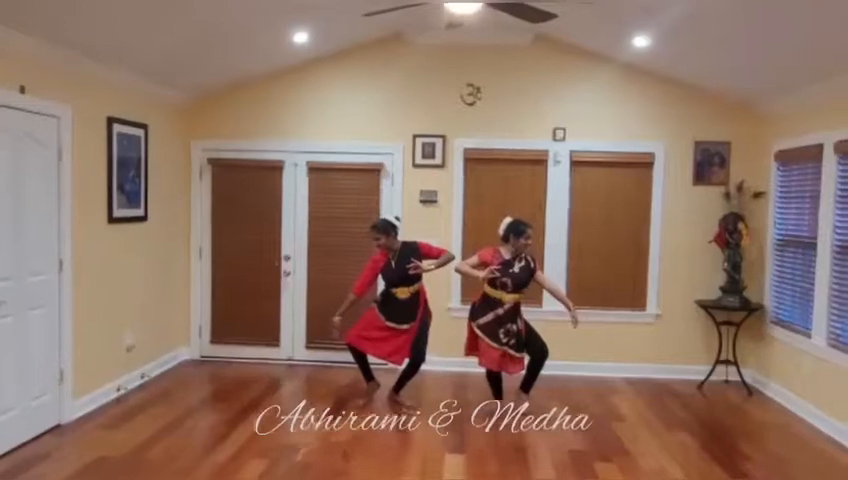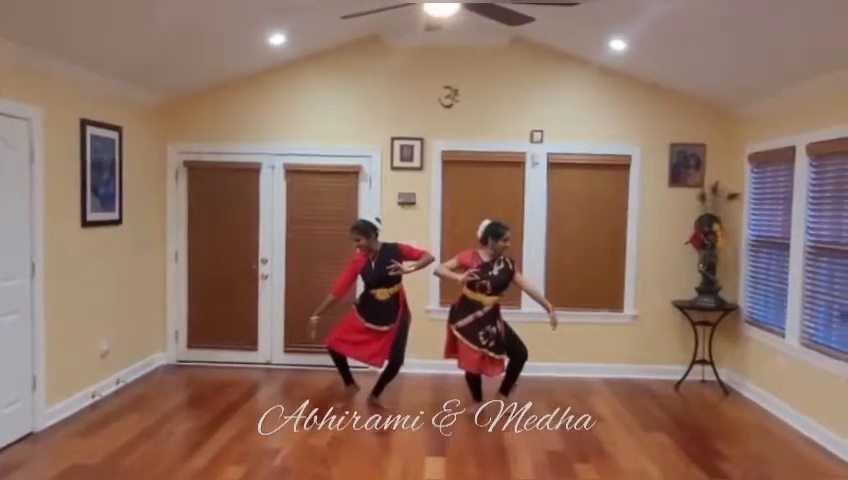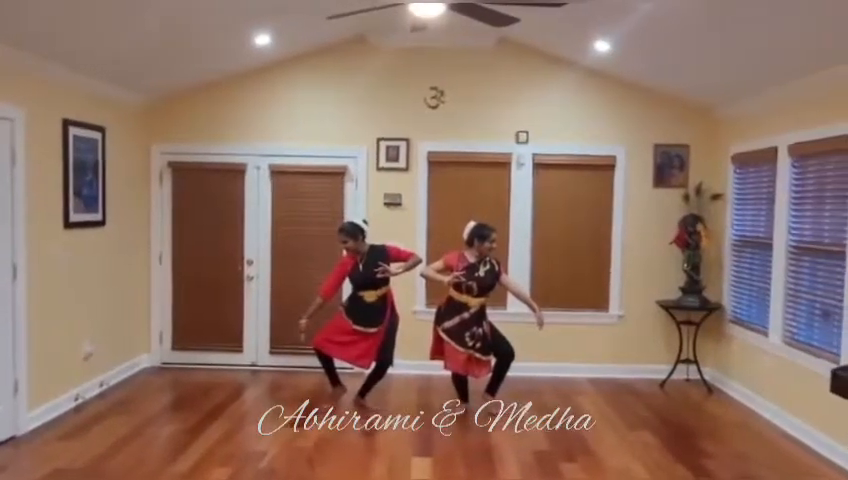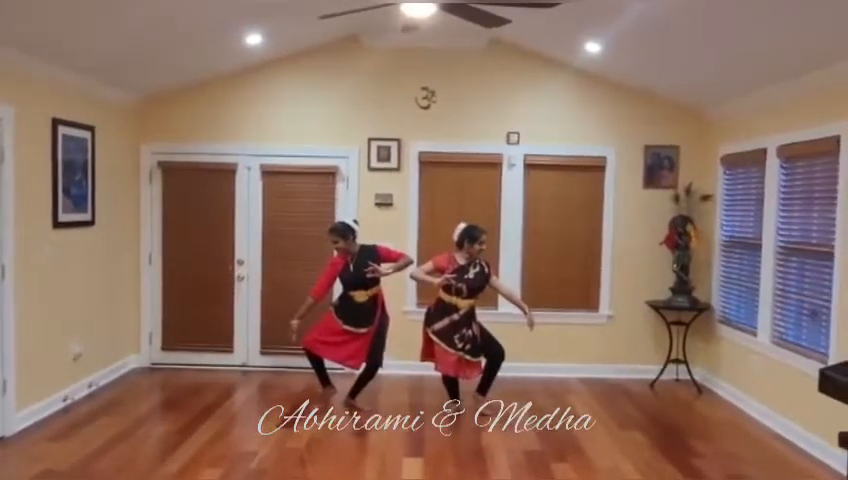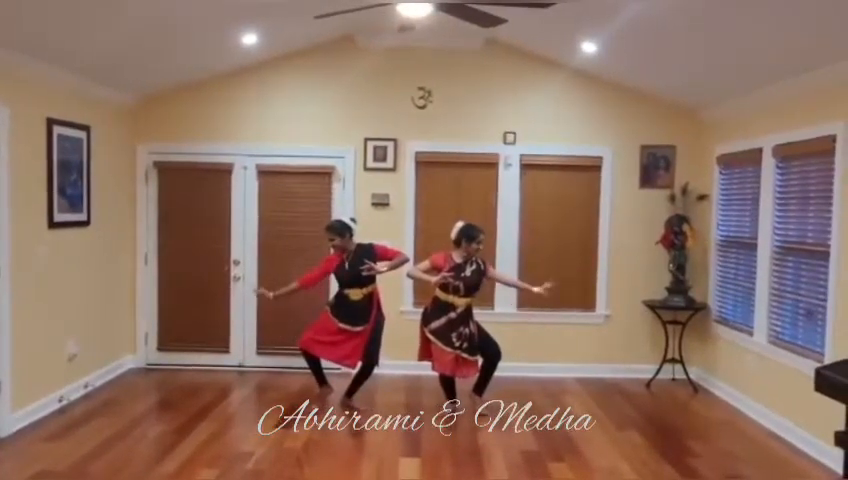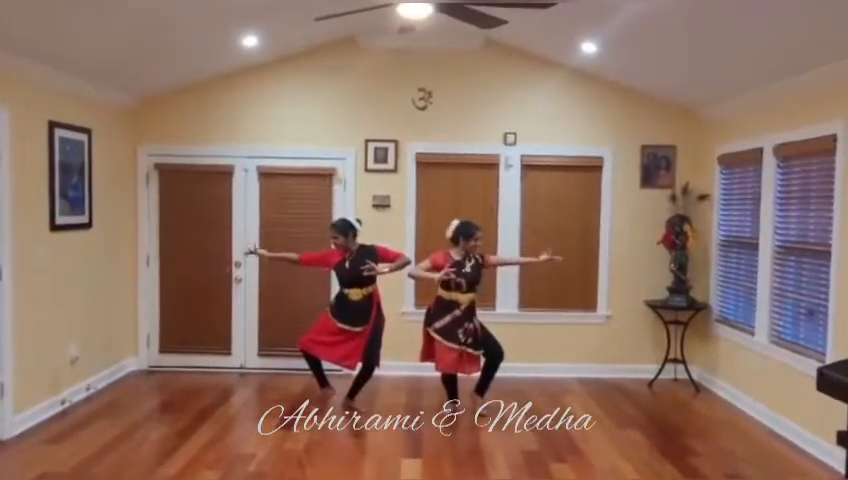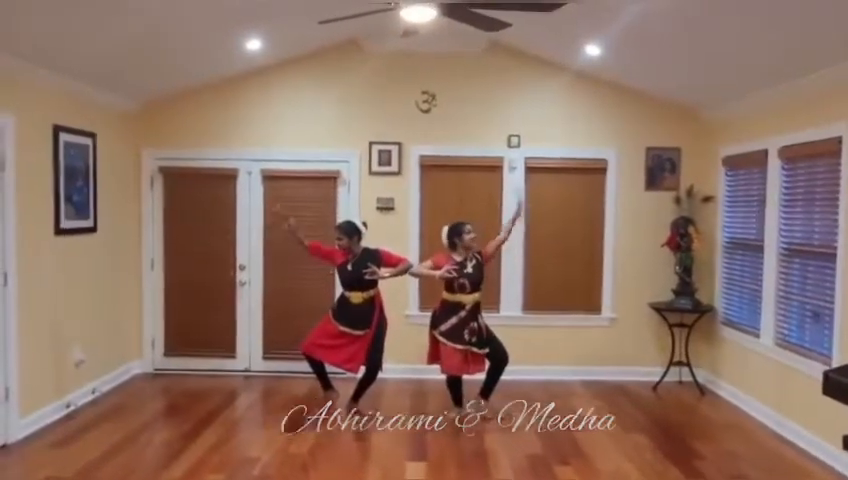
dt=0.7s
person 1, frame 1
left shoulder: (527, 262)
right shoulder: (491, 254)
left elbow: (548, 285)
right elbow: (460, 266)
left wrist: (569, 306)
right wrist: (480, 274)
left hip: (512, 316)
right hip: (488, 314)
left knee: (540, 351)
right knee: (492, 359)
left ankle: (524, 392)
right ankle: (497, 400)
person 1, frame 2
left shoulder: (506, 264)
right shoulder: (470, 257)
left elbow: (527, 287)
right elbow: (438, 269)
left wrist: (549, 308)
right wrist: (459, 277)
left hip: (491, 318)
right hip: (467, 316)
left knee: (520, 353)
right knee: (472, 362)
left ankle: (503, 394)
right ankle: (477, 401)
person 1, frame 3
left shoulder: (492, 265)
right shoulder: (456, 259)
left elbow: (513, 287)
right elbow: (425, 271)
left wrist: (535, 308)
right wrist: (445, 279)
left hip: (477, 319)
right hip: (453, 318)
left knee: (506, 353)
right knee: (458, 363)
left ankle: (489, 394)
right ankle: (464, 402)
person 1, frame 4
left shoulder: (482, 267)
right shoulder: (446, 261)
left elbow: (503, 289)
right elbow: (415, 273)
left wrist: (525, 310)
right wrist: (436, 281)
left hip: (466, 321)
right hip: (443, 320)
left knee: (497, 353)
right knee: (449, 365)
left ankle: (480, 394)
right ankle: (455, 404)
person 1, frame 5
left shoulder: (478, 265)
right shoulder: (443, 259)
left elbow: (503, 278)
right elbow: (411, 271)
left wrist: (532, 289)
right wrist: (433, 279)
left hip: (464, 319)
right hip: (440, 318)
left knee: (493, 353)
right knee: (446, 364)
left ankle: (477, 394)
right ankle: (452, 404)
person 1, frame 6
left shoulder: (478, 260)
right shoulder: (442, 257)
left elbow: (507, 261)
right elbow: (413, 272)
left wrist: (537, 259)
right wrist: (435, 276)
left hip: (467, 317)
right hip: (444, 317)
left knee: (496, 354)
right knee: (448, 363)
left ankle: (478, 394)
right ankle: (453, 403)
person 1, frame 7
left shoulder: (479, 257)
right shoulder: (443, 260)
left elbow: (502, 237)
right elbow: (413, 270)
left wrist: (516, 215)
right wrist: (437, 274)
left hip: (473, 318)
right hip: (449, 319)
left knee: (500, 357)
right knee: (453, 366)
left ankle: (483, 398)
right ankle: (459, 406)
person 2, frame 1
left shoulder: (415, 249)
right shoulder: (378, 260)
left elbow: (449, 255)
right elbow: (358, 289)
left wrist: (430, 267)
right wrist: (338, 315)
left hip: (414, 311)
right hip: (387, 309)
left knee: (417, 358)
right knee: (354, 340)
left ankle: (394, 394)
right ankle: (371, 383)
person 2, frame 2
left shoulder: (395, 250)
right shoulder: (358, 260)
left elbow: (429, 257)
right elbow: (338, 289)
left wrist: (410, 269)
right wrist: (316, 315)
left hip: (394, 313)
right hip: (366, 310)
left knee: (396, 360)
right knee: (334, 343)
left ankle: (374, 396)
right ankle: (350, 385)
person 2, frame 3
left shoulder: (383, 252)
right shoulder: (346, 262)
left elbow: (416, 258)
right elbow: (326, 292)
left wrist: (398, 270)
right wrist: (305, 318)
left hip: (382, 314)
right hip: (354, 312)
left knee: (384, 361)
right knee: (321, 344)
left ankle: (360, 397)
right ankle: (337, 387)
person 2, frame 4
left shoulder: (374, 252)
right shoulder: (337, 262)
left elbow: (407, 259)
right elbow: (318, 291)
left wrist: (387, 271)
right wrist: (297, 318)
left hip: (372, 314)
right hip: (344, 312)
left knee: (374, 362)
right knee: (310, 343)
left ankle: (351, 397)
right ankle: (327, 386)
person 2, frame 5
left shoulder: (370, 250)
right shoulder: (333, 260)
left elbow: (403, 257)
right elbow: (307, 280)
left wrist: (383, 269)
right wrist: (274, 294)
left hip: (368, 313)
right hip: (340, 310)
left knee: (369, 361)
right knee: (307, 344)
left ankle: (347, 398)
right ankle: (324, 386)
person 2, frame 6
left shoulder: (372, 252)
right shoulder: (334, 256)
left elbow: (405, 260)
right elbow: (300, 258)
left wrist: (384, 269)
right wrist: (269, 255)
left hip: (367, 314)
right hip: (341, 310)
left knee: (370, 362)
right knee: (308, 345)
left ankle: (349, 399)
right ankle: (325, 387)
person 2, frame 7
left shoulder: (375, 255)
right shoulder: (337, 255)
left elbow: (407, 264)
right elbow: (306, 244)
left wrist: (386, 274)
right wrist: (291, 224)
left hip: (369, 317)
right hip: (343, 313)
left knee: (373, 365)
right knee: (310, 348)
left ankle: (353, 403)
right ankle: (329, 391)
